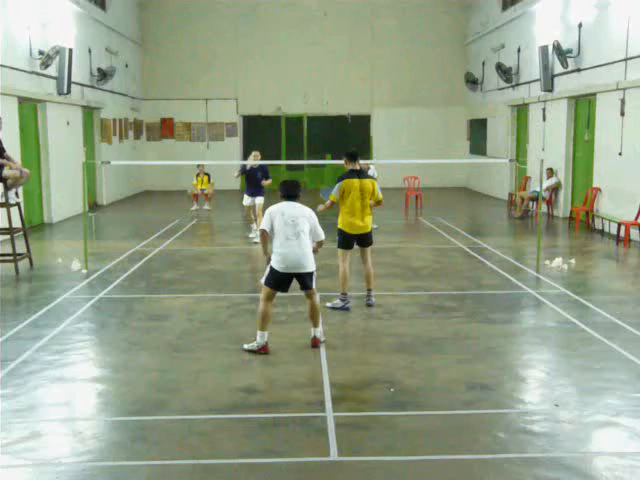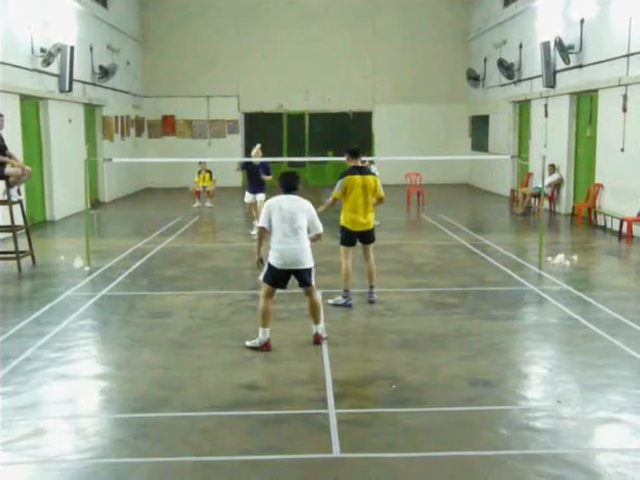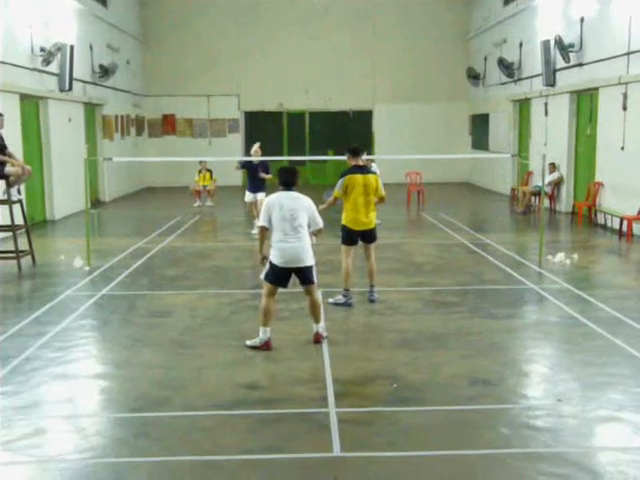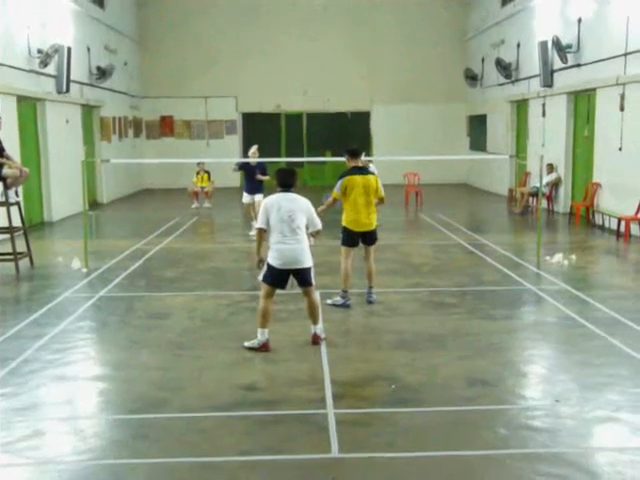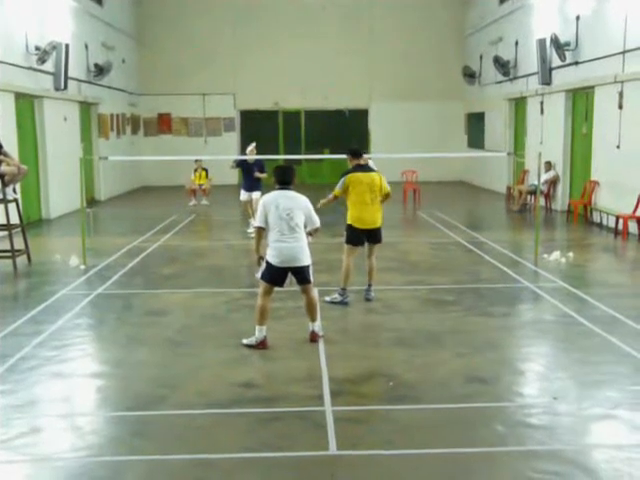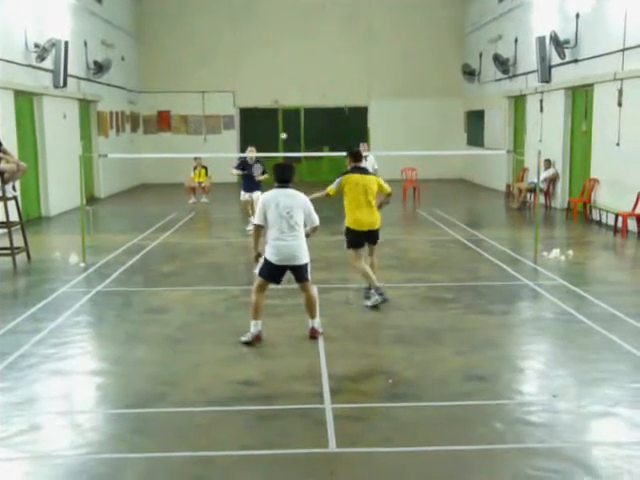
dt=0.5s
person 1, frame 1
left shoulder: (273, 209)
right shoulder: (308, 211)
left elbow: (263, 232)
right elbow: (320, 240)
left wrist: (267, 254)
right wrist: (313, 250)
left hip: (281, 260)
right hip: (305, 260)
left knee: (266, 298)
right knee: (312, 295)
left ankle: (261, 342)
right ankle: (317, 336)
person 1, frame 2
left shoulder: (271, 203)
right shoulder: (306, 204)
left elbow: (262, 230)
right elbow: (318, 234)
left wrist: (259, 253)
left hip: (279, 257)
right hip: (302, 256)
left knee: (266, 295)
right knee: (311, 292)
left ankle: (263, 339)
right ankle: (319, 333)
person 1, frame 3
left shoulder: (271, 200)
right shoulder: (306, 201)
left elbow: (263, 228)
right elbow: (318, 228)
left wrist: (261, 251)
left hip: (280, 255)
right hip: (303, 254)
left knee: (268, 294)
right knee: (312, 291)
left ankle: (264, 338)
right ankle: (319, 331)
person 1, frame 4
left shoulder: (269, 201)
right shoulder: (304, 202)
left elbow: (261, 230)
right elbow: (317, 229)
left wrist: (258, 253)
left hip: (278, 256)
right hip: (301, 256)
left knee: (266, 296)
right knee: (310, 293)
left ankle: (262, 339)
right ankle: (317, 333)
person 1, frame 5
left shoulder: (267, 199)
right shoulder: (302, 200)
left elbow: (260, 228)
right elbow: (315, 227)
left wrist: (258, 251)
left hip: (276, 254)
right hip: (300, 253)
left knee: (264, 293)
right knee: (308, 291)
left ankle: (260, 337)
right ankle: (315, 330)
person 1, frame 6
left shoulder: (266, 197)
right shoulder: (302, 199)
left elbow: (258, 226)
right elbow: (314, 226)
left wrist: (256, 248)
left hip: (274, 252)
right hip: (298, 252)
left knee: (258, 289)
right knee: (307, 289)
left ankle: (255, 332)
right ankle: (314, 327)
person 2, frame 1
left shoulder: (344, 180)
right shoulder: (370, 180)
left elbow: (332, 202)
right elbow: (379, 202)
left wrist: (322, 208)
left hip: (347, 226)
right hip: (365, 226)
left knee: (344, 262)
right knee: (367, 260)
left ankle: (344, 300)
right ankle: (370, 296)
person 2, frame 2
left shoulder: (346, 176)
right shoulder: (372, 176)
left elbow: (334, 199)
right elbow: (381, 199)
left wrist: (322, 209)
left hip: (349, 223)
right hip: (367, 222)
left knee: (346, 258)
right knee: (369, 257)
left ankle: (346, 296)
right ankle: (372, 293)
person 2, frame 3
left shoulder: (347, 175)
right shoulder: (373, 175)
left elbow: (335, 198)
right elbow: (382, 198)
left wrist: (323, 207)
left hip: (350, 222)
right hip: (369, 222)
left knee: (347, 257)
right knee: (370, 256)
left ankle: (346, 296)
right ankle: (372, 292)
person 2, frame 4
left shoulder: (346, 177)
right shoulder: (373, 176)
left elbow: (334, 199)
right elbow: (381, 200)
left wrist: (322, 209)
left hip: (351, 224)
right hip: (370, 223)
left knee: (346, 259)
right knee: (369, 258)
left ankle: (344, 297)
right ankle: (370, 293)
person 2, frame 5
left shoulder: (349, 175)
right shoulder: (377, 174)
left elbow: (334, 196)
right elbow: (387, 195)
left wrist: (322, 203)
left hip: (356, 222)
right hip: (375, 221)
left knee: (348, 257)
right knee: (371, 256)
left ankle: (343, 294)
right ankle: (369, 290)
person 2, frame 6
left shoulder: (345, 178)
right shoulder: (374, 178)
left elbow: (325, 194)
right elbow: (389, 193)
left wrist: (309, 198)
left hip: (355, 224)
right hip: (373, 223)
left knee: (357, 261)
right knee: (371, 255)
left ankle: (379, 292)
right ankle: (370, 289)
